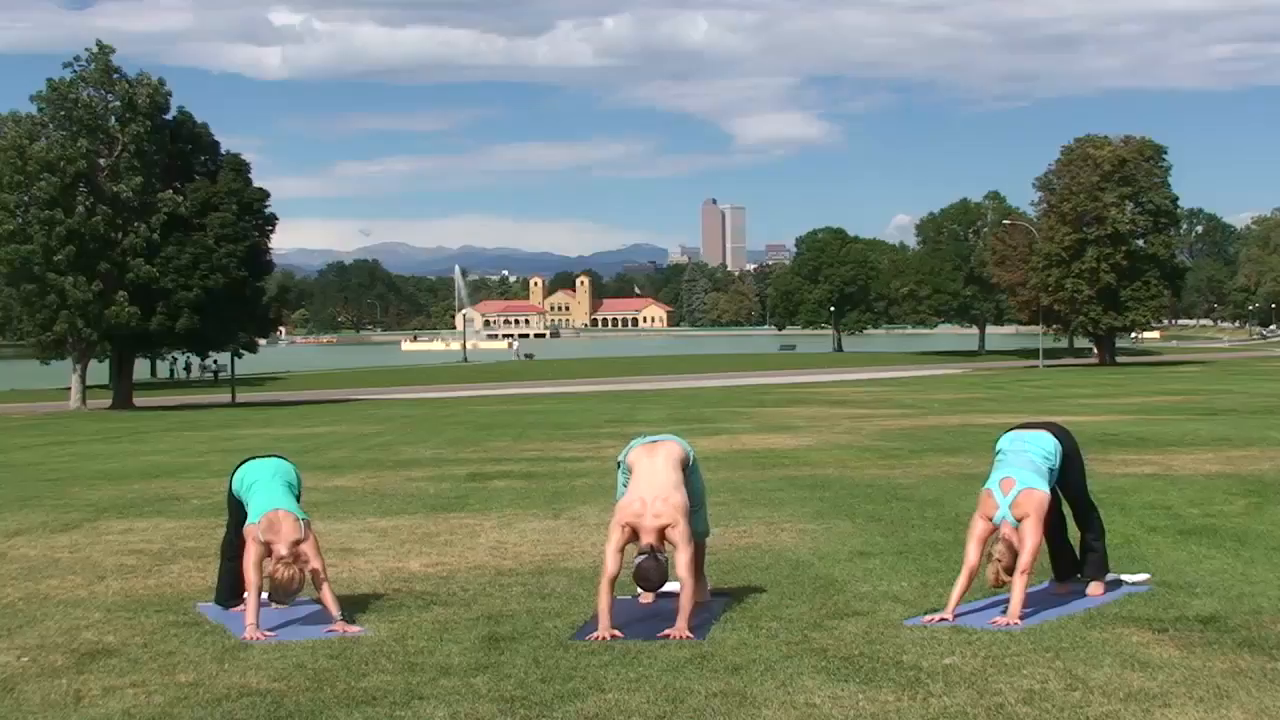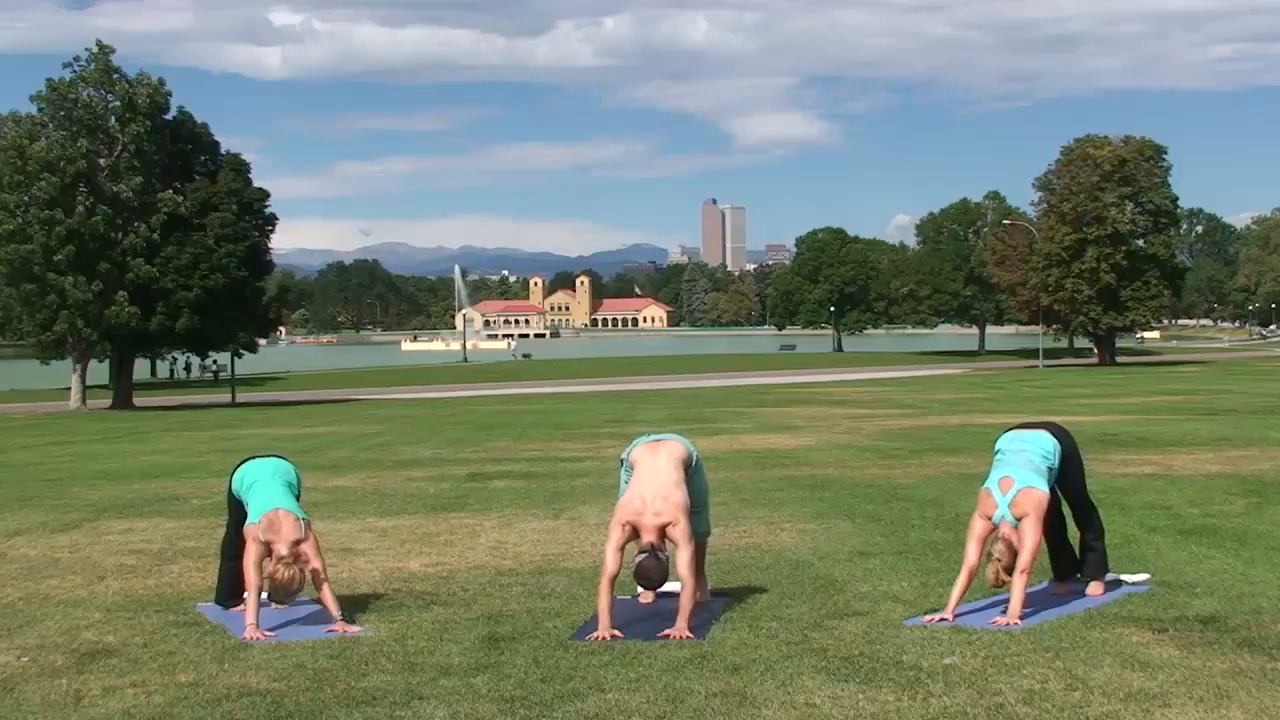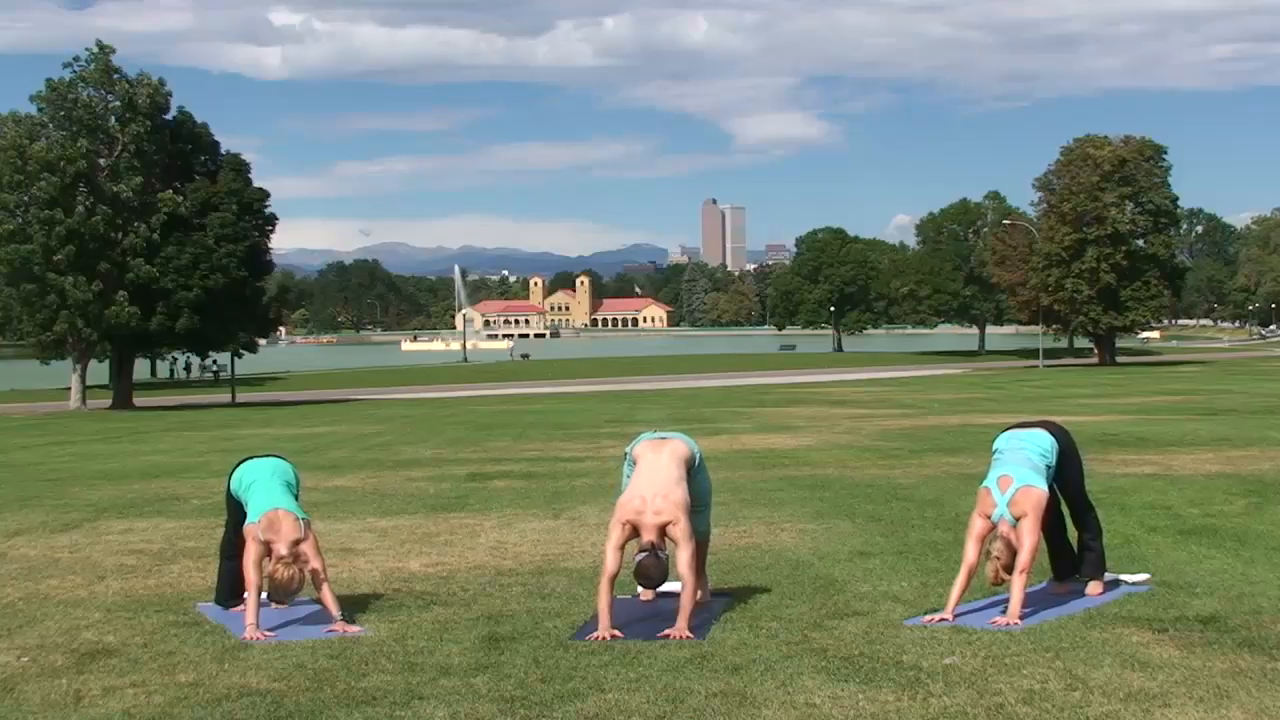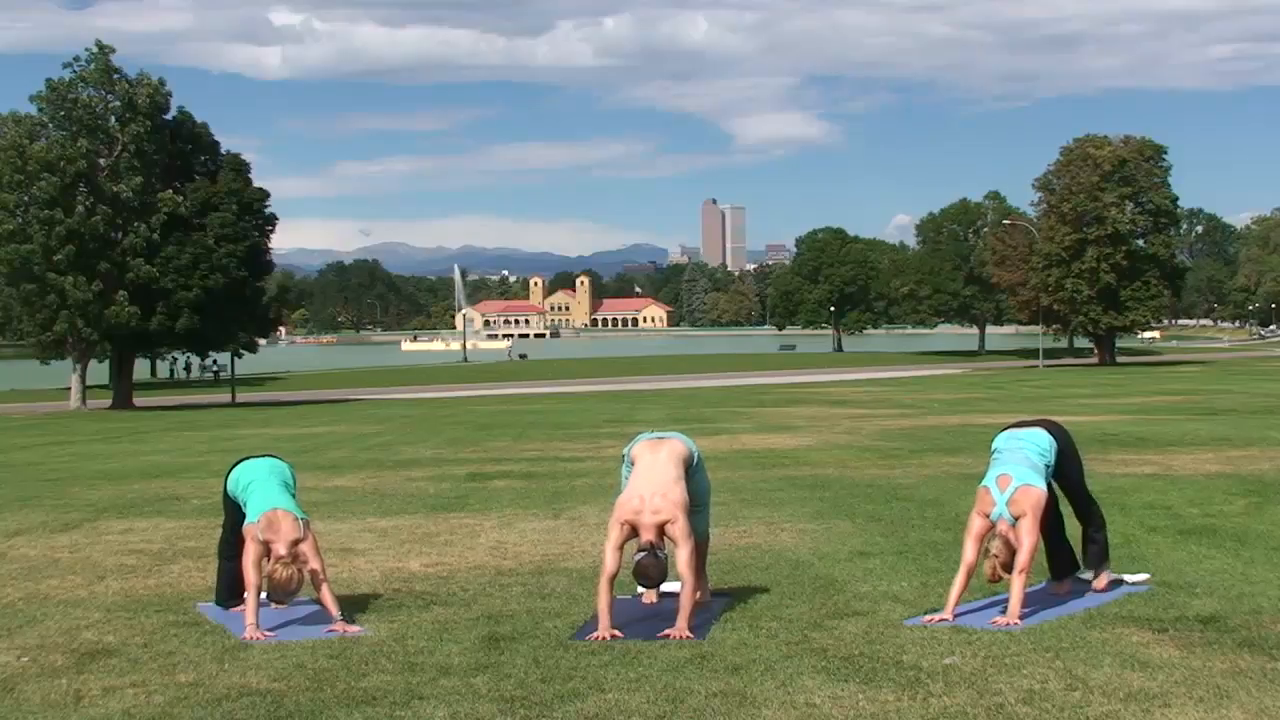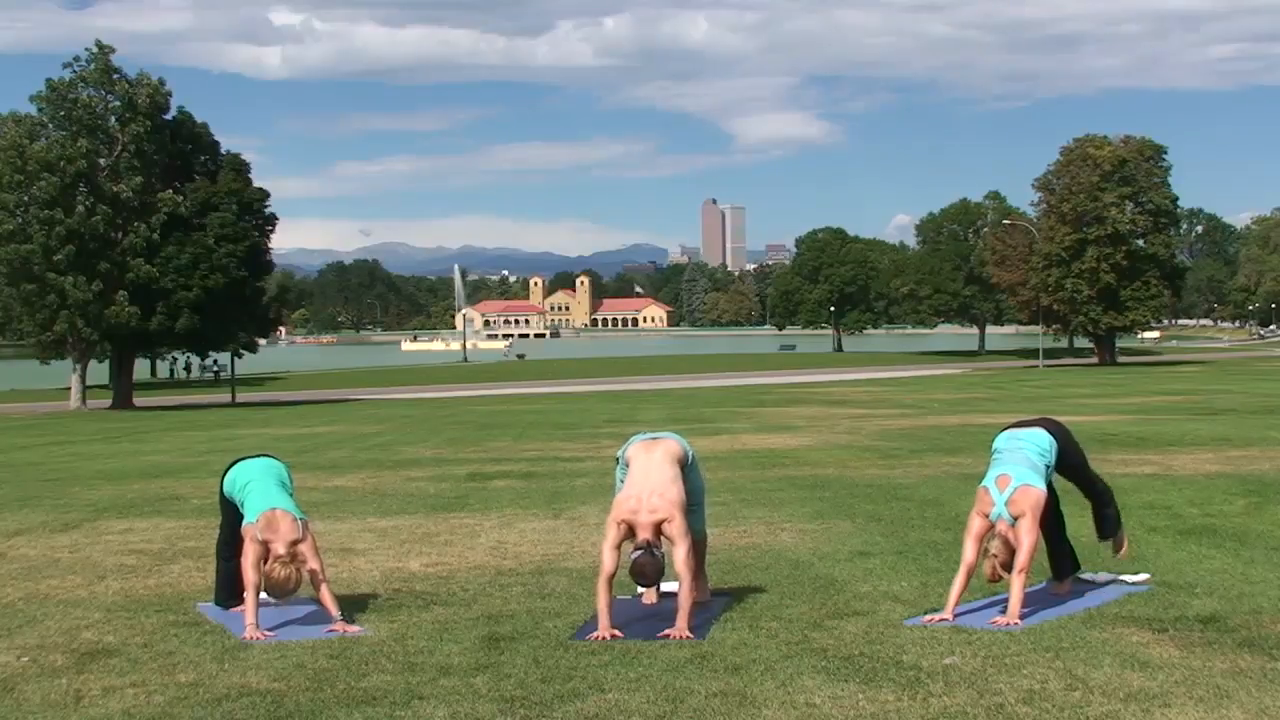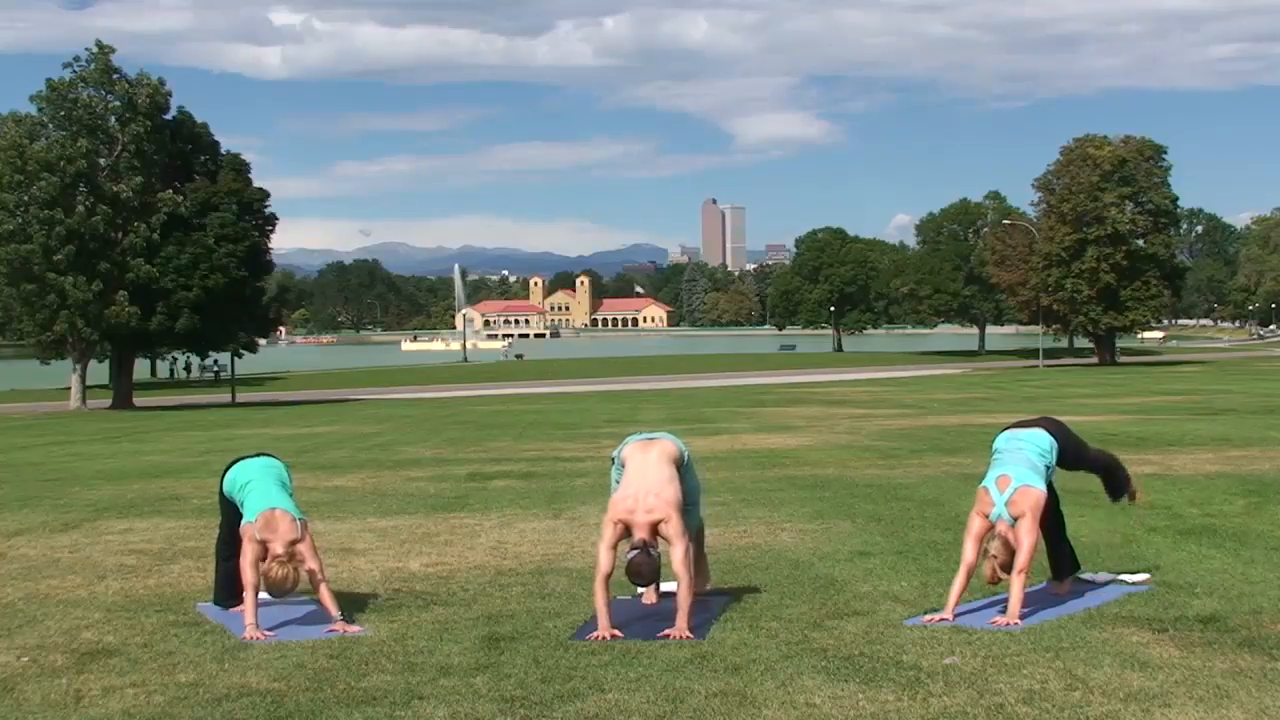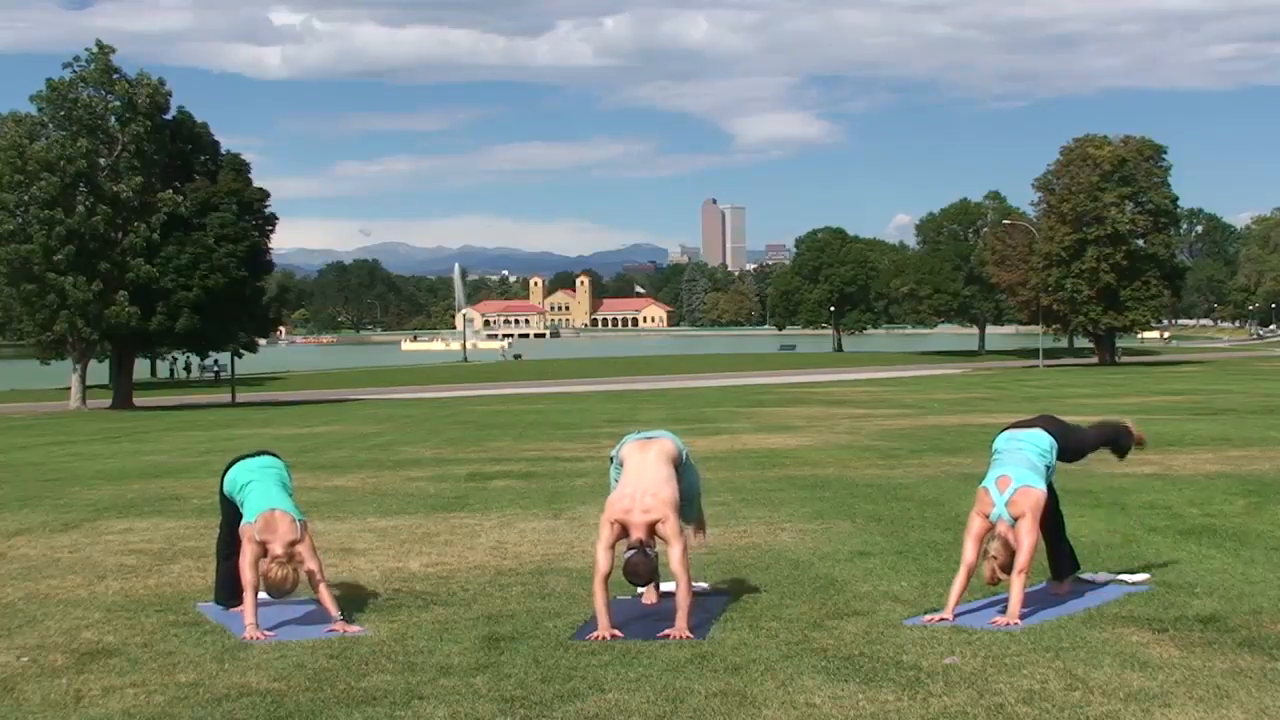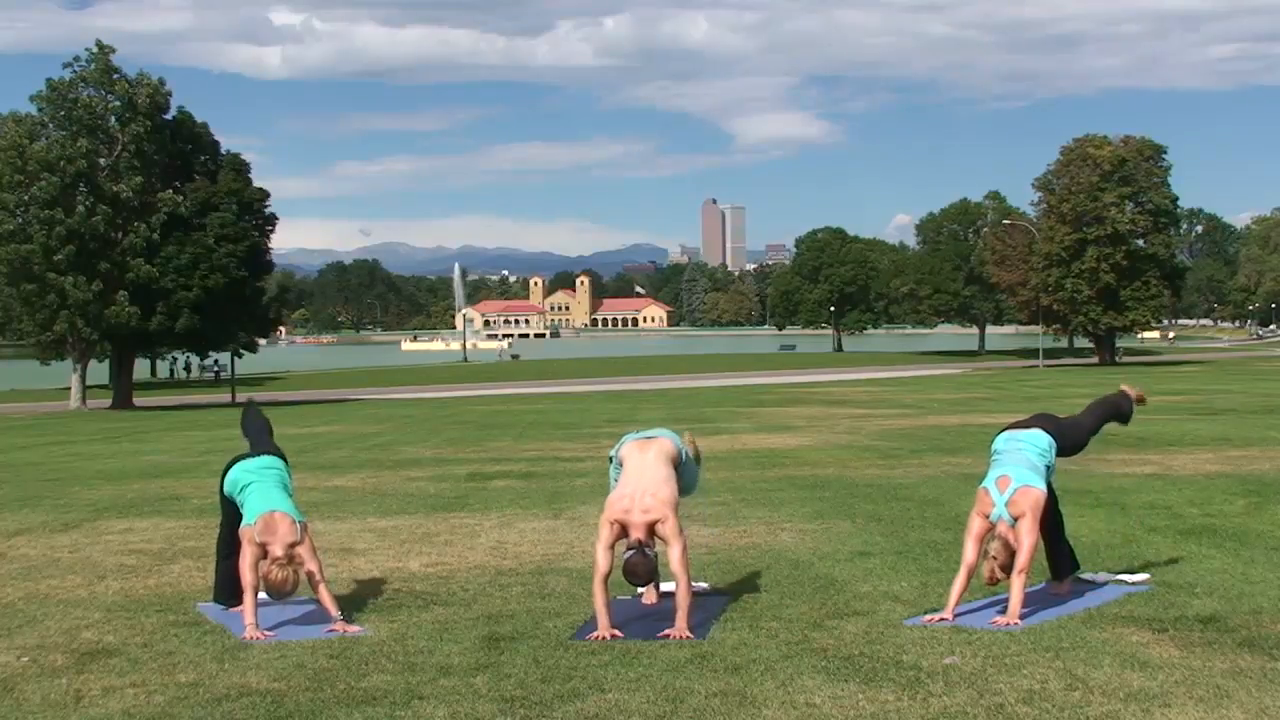
dt=0.2s
person 1, frame 1
left shoulder: (1029, 511)
right shoulder: (985, 515)
left elbow: (1023, 570)
right elbow: (968, 567)
left wrist: (1012, 614)
right wrist: (948, 610)
left hip: (1054, 442)
left knee: (1081, 506)
right knee: (1051, 518)
left ankle: (1096, 574)
right ankle: (1065, 575)
person 1, frame 2
left shoulder: (1029, 510)
right shoulder: (984, 514)
left elbow: (1023, 570)
right elbow: (968, 567)
left wrist: (1012, 614)
right wrist: (948, 610)
left hip: (1052, 442)
left knee: (1081, 506)
right knee: (1050, 518)
left ankle: (1095, 575)
right ankle: (1064, 575)
person 1, frame 3
left shoulder: (1027, 510)
right shoulder: (983, 514)
left elbow: (1022, 569)
right elbow: (967, 566)
left wrist: (1013, 615)
right wrist: (948, 610)
left hip: (1050, 440)
left knee: (1078, 504)
right knee: (1049, 516)
left ankle: (1095, 573)
right ankle: (1064, 575)
person 1, frame 4
left shoulder: (1025, 508)
right shoulder: (981, 513)
left elbow: (1021, 569)
right elbow: (966, 566)
left wrist: (1012, 614)
right wrist: (947, 610)
left hip: (1048, 438)
left knee: (1079, 497)
right knee: (1047, 516)
left ankle: (1100, 565)
right ankle: (1063, 574)
person 1, frame 5
left shoulder: (1025, 509)
right shoulder: (982, 512)
left elbow: (1021, 569)
right elbow: (966, 565)
left wrist: (1012, 614)
right wrist: (948, 610)
left hip: (1047, 438)
left knee: (1086, 480)
right knee: (1048, 515)
left ankle: (1114, 529)
right ankle: (1063, 574)
person 1, frame 6
left shoulder: (1025, 509)
right shoulder: (982, 512)
left elbow: (1020, 570)
right elbow: (966, 566)
left wrist: (1012, 614)
right wrist: (948, 610)
left hip: (1048, 438)
right hip: (1008, 439)
left knee: (1091, 461)
right knee: (1048, 517)
left ankle: (1122, 482)
right ankle: (1064, 574)
person 1, frame 7
left shoulder: (1025, 509)
right shoulder: (981, 512)
left elbow: (1020, 571)
right elbow: (966, 567)
left wrist: (1012, 615)
right wrist: (948, 610)
left hip: (1047, 437)
right hip: (1008, 439)
left knee: (1091, 439)
right knee: (1048, 515)
left ankle: (1126, 432)
right ankle: (1063, 574)
person 1, frame 8
left shoulder: (1026, 508)
right shoulder: (982, 511)
left elbow: (1020, 570)
right elbow: (966, 566)
left wrist: (1013, 615)
right wrist: (948, 610)
left hip: (1045, 438)
right hip: (1008, 440)
left knee: (1089, 420)
right knee: (1048, 516)
left ankle: (1125, 396)
right ankle: (1063, 575)
person 2, frame 1
left shoulder: (675, 523)
right shoulder: (622, 525)
left elbow: (686, 579)
right elbow: (607, 578)
left wrist: (682, 625)
right wrist: (603, 626)
left hip: (678, 451)
right hip: (634, 454)
left knee: (695, 527)
left ankle: (700, 578)
right ankle: (648, 590)
person 2, frame 2
left shoulder: (676, 521)
right shoulder: (623, 523)
left elbow: (686, 578)
right elbow: (607, 577)
left wrist: (682, 625)
right wrist: (604, 625)
left hip: (681, 451)
right hip: (637, 452)
left knee: (697, 525)
left ankle: (701, 578)
right ankle: (648, 586)
person 2, frame 3
left shoulder: (676, 519)
right shoulder: (623, 521)
left elbow: (687, 577)
right elbow: (607, 576)
left wrist: (682, 625)
right wrist: (603, 626)
left hip: (684, 450)
right hip: (641, 449)
left knee: (698, 525)
left ankle: (701, 577)
right ankle: (649, 586)
person 2, frame 4
left shoulder: (674, 520)
right shoulder: (622, 521)
left elbow: (687, 578)
right elbow: (606, 576)
left wrist: (682, 625)
right wrist: (603, 626)
left hip: (683, 450)
right hip: (638, 449)
left knee: (697, 525)
left ankle: (702, 577)
right ankle: (652, 586)
person 2, frame 5
left shoulder: (672, 518)
right shoulder: (619, 521)
left elbow: (685, 577)
right elbow: (605, 576)
left wrist: (682, 625)
right wrist: (603, 625)
left hip: (677, 450)
right hip: (633, 450)
left knee: (694, 524)
left ankle: (700, 575)
right ankle: (652, 585)
person 2, frame 6
left shoulder: (668, 518)
right shoulder: (615, 521)
left elbow: (684, 577)
right elbow: (601, 577)
left wrist: (682, 625)
right wrist: (603, 625)
left hip: (672, 449)
right hip: (628, 451)
left knee: (689, 520)
left ankle: (699, 559)
right ankle: (652, 584)
person 2, frame 7
left shoulder: (665, 518)
right shoulder: (612, 520)
left elbow: (682, 577)
right elbow: (600, 578)
left wrist: (681, 625)
right wrist: (603, 625)
left hip: (670, 447)
right hip: (627, 449)
left knee: (689, 510)
left ankle: (695, 513)
right ankle: (652, 583)
person 2, frame 8
left shoulder: (663, 518)
right shoulder: (612, 519)
left elbow: (682, 577)
right elbow: (600, 578)
left wrist: (680, 627)
right wrist: (604, 626)
left hip: (667, 442)
right hip: (627, 446)
left knee: (687, 487)
left ankle: (690, 447)
right ankle: (650, 586)
person 3, frame 1
left shoulder: (303, 535)
right shoulder: (256, 537)
left elbow: (322, 580)
right elbow: (253, 587)
left wrist: (339, 619)
right wrist: (251, 626)
right hip: (246, 476)
right knee: (236, 541)
left ankle: (278, 596)
right ankle: (228, 597)
person 3, frame 2
left shoulder: (304, 535)
right shoulder: (256, 537)
left elbow: (322, 580)
right elbow: (253, 587)
left wrist: (339, 619)
right wrist: (251, 626)
right hip: (245, 476)
right knee: (236, 543)
left ankle: (278, 597)
right ankle: (228, 598)
person 3, frame 3
left shoulder: (303, 534)
right shoulder: (256, 536)
left elbow: (322, 581)
right elbow: (253, 587)
left wrist: (339, 619)
right wrist: (251, 626)
right hip: (244, 476)
right knee: (235, 543)
left ankle: (277, 596)
right ankle: (228, 598)
person 3, frame 4
left shoulder: (302, 534)
right shoulder: (255, 537)
left elbow: (321, 580)
right elbow: (252, 587)
left wrist: (339, 619)
right wrist: (251, 626)
right hip: (240, 476)
right knee: (233, 542)
left ankle: (276, 596)
right ankle: (229, 598)
person 3, frame 5
left shoulder: (301, 535)
right shoulder: (254, 537)
left elbow: (320, 580)
right elbow: (251, 586)
left wrist: (339, 618)
right wrist: (251, 626)
right hip: (236, 477)
right knee: (231, 544)
left ankle: (271, 592)
right ankle: (228, 598)
person 3, frame 6
left shoulder: (299, 534)
right shoulder: (253, 536)
left elbow: (320, 580)
right elbow: (250, 586)
left wrist: (339, 618)
right wrist: (251, 626)
right hip: (236, 476)
right knee: (230, 543)
right ankle: (228, 598)
person 3, frame 7
left shoulder: (298, 534)
right shoulder: (254, 537)
left elbow: (319, 581)
right elbow: (249, 587)
left wrist: (338, 619)
right wrist: (251, 627)
right hip: (235, 475)
right knee: (231, 544)
right ankle: (228, 599)
person 3, frame 8
left shoulder: (298, 538)
right shoulder: (253, 539)
left elbow: (318, 581)
right elbow: (249, 587)
left wrist: (338, 618)
right wrist: (250, 626)
left hip: (272, 465)
right hip: (237, 475)
left knee: (261, 437)
right knee: (230, 542)
left ankle: (251, 411)
right ankle: (228, 598)
